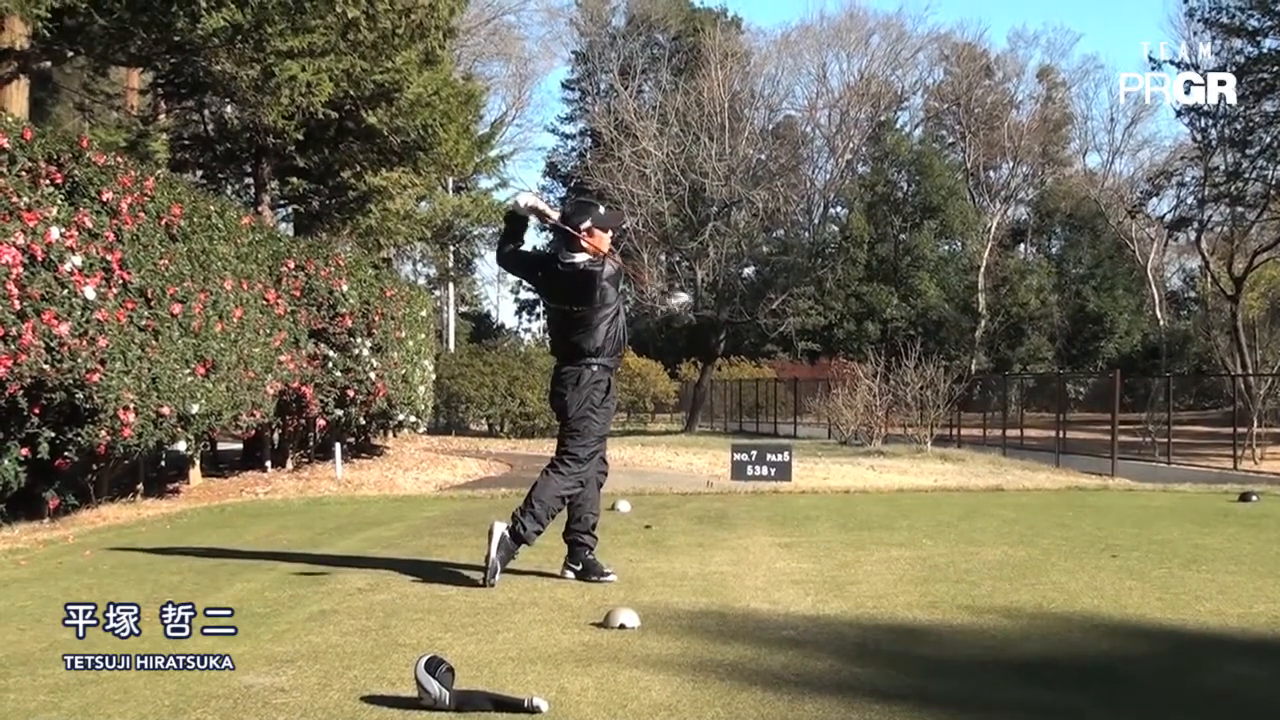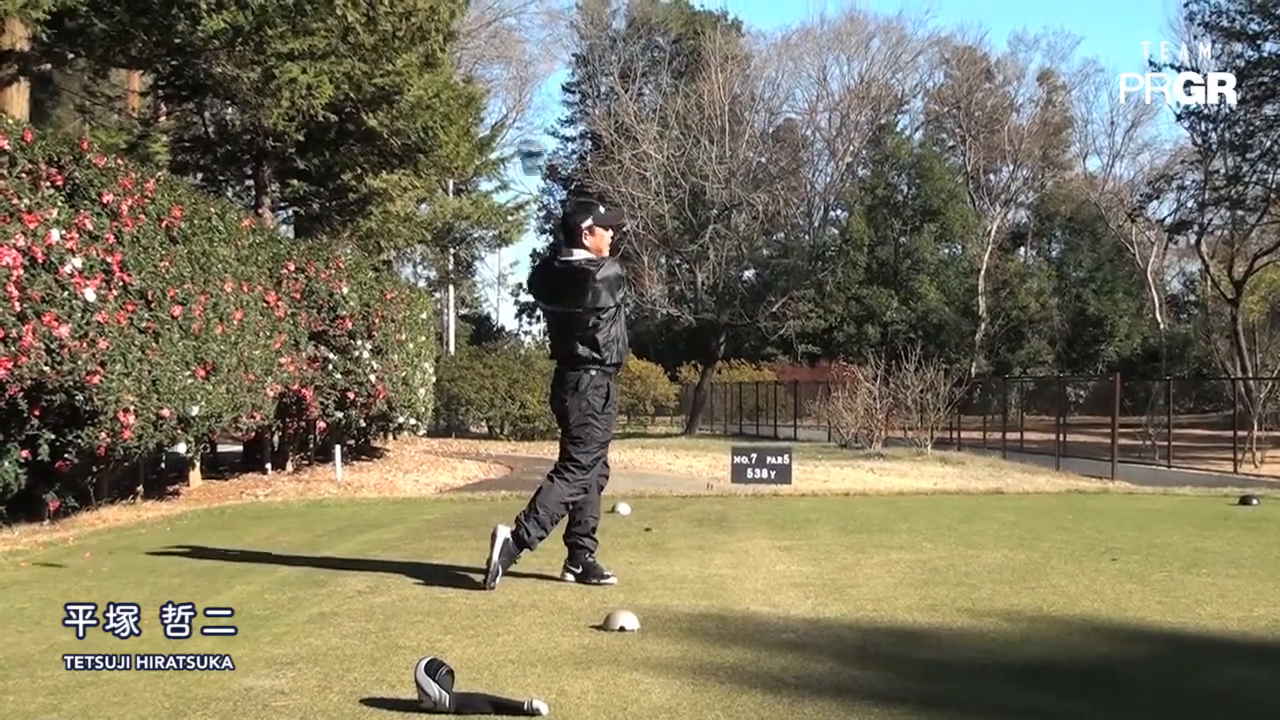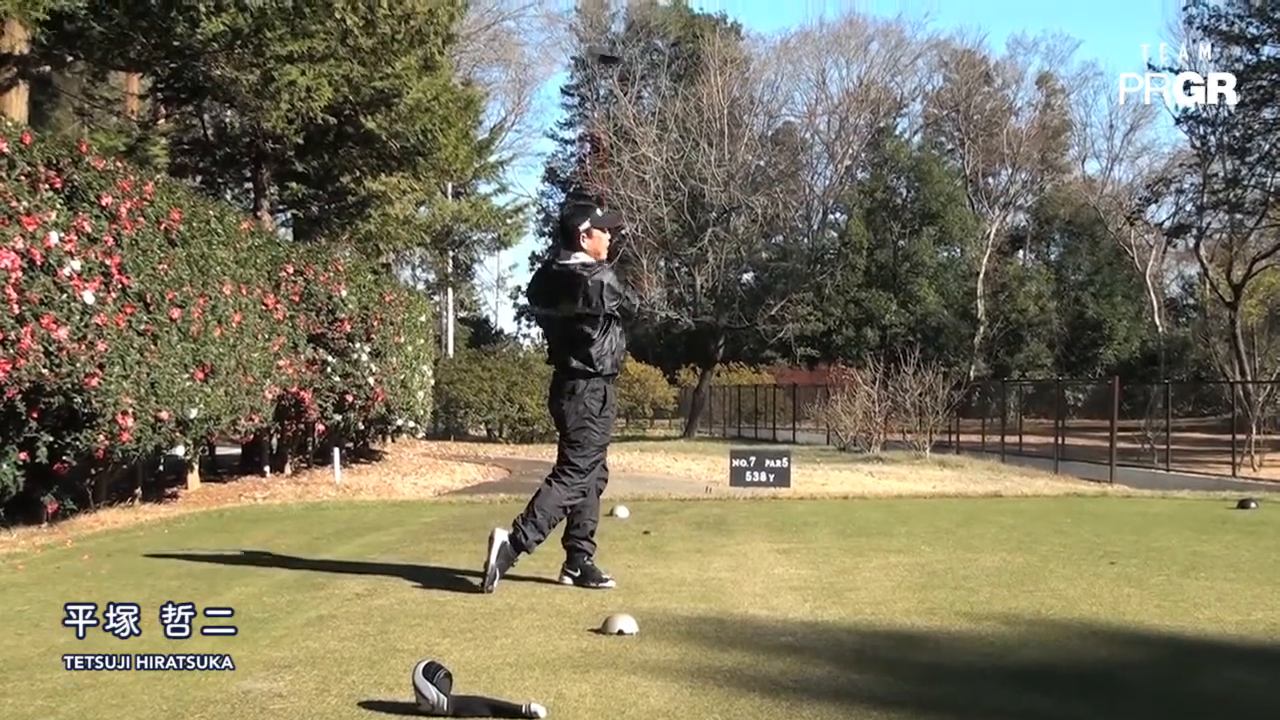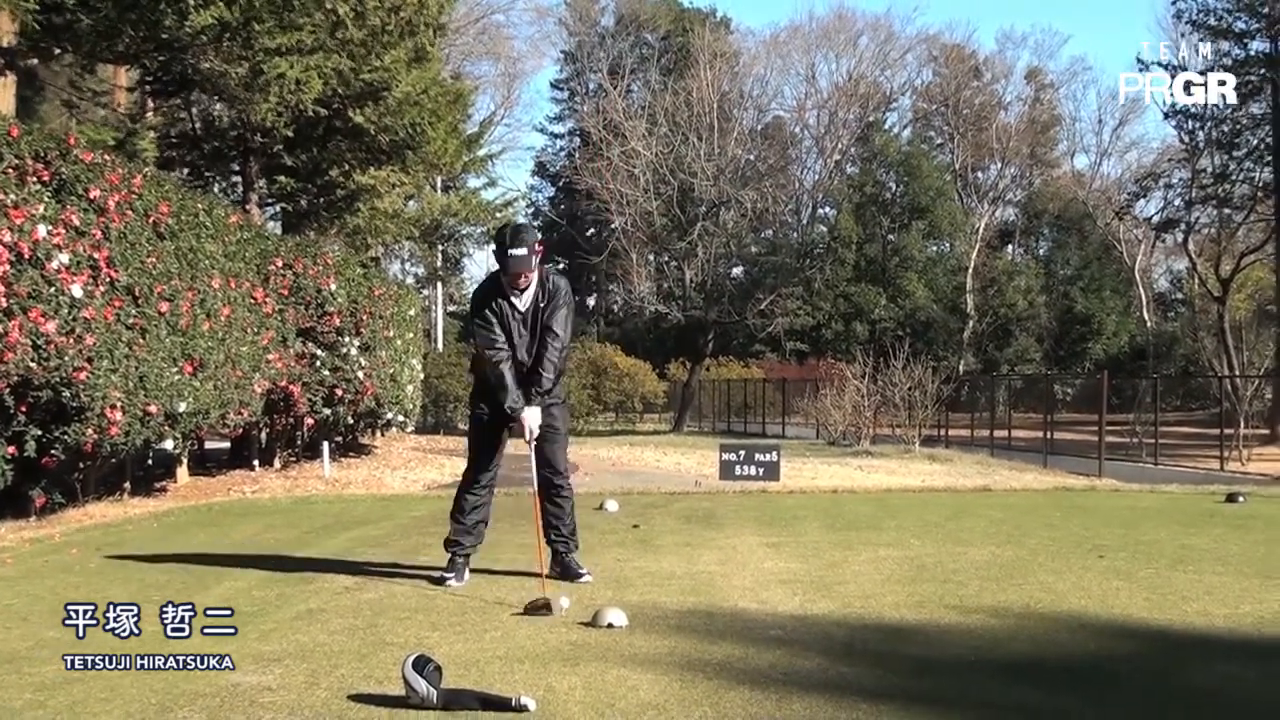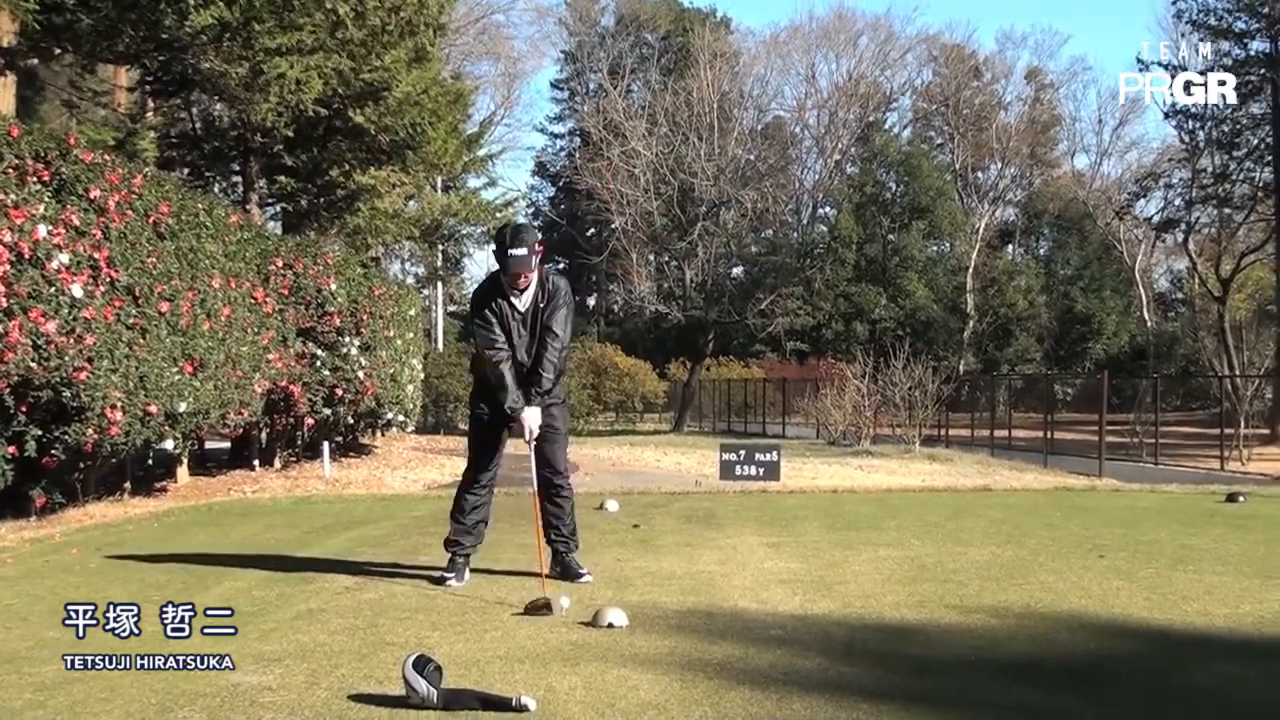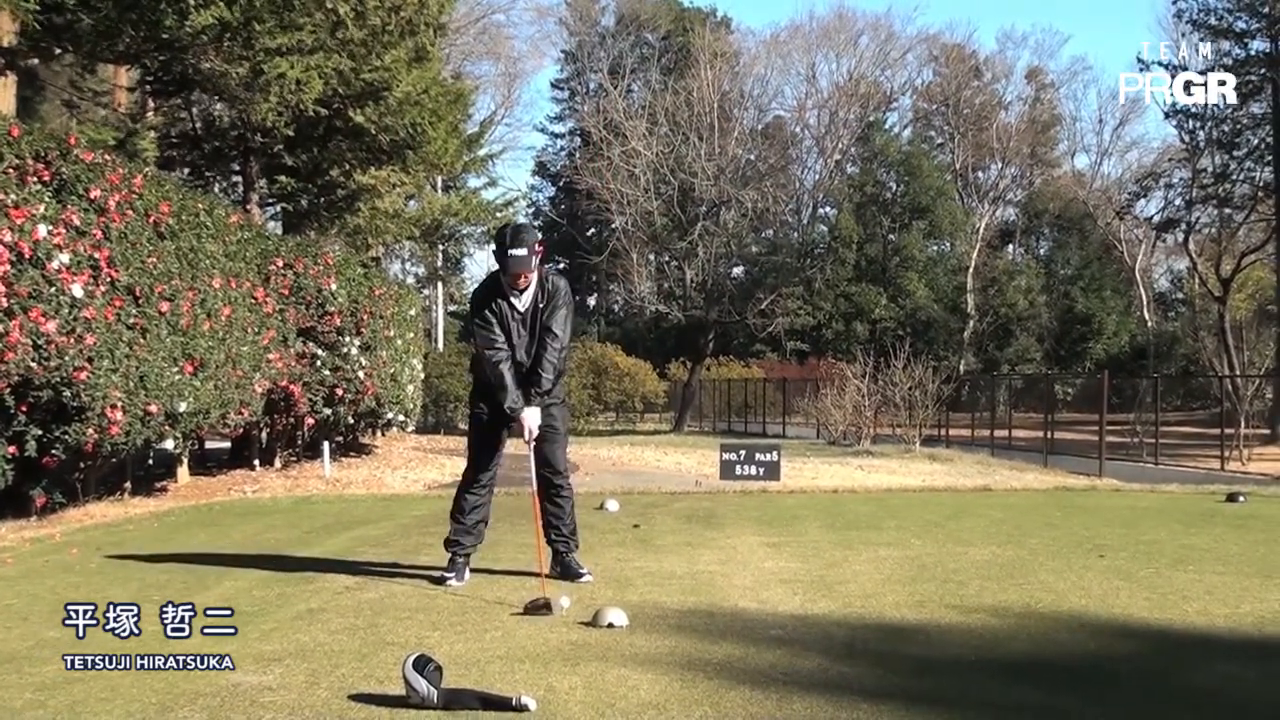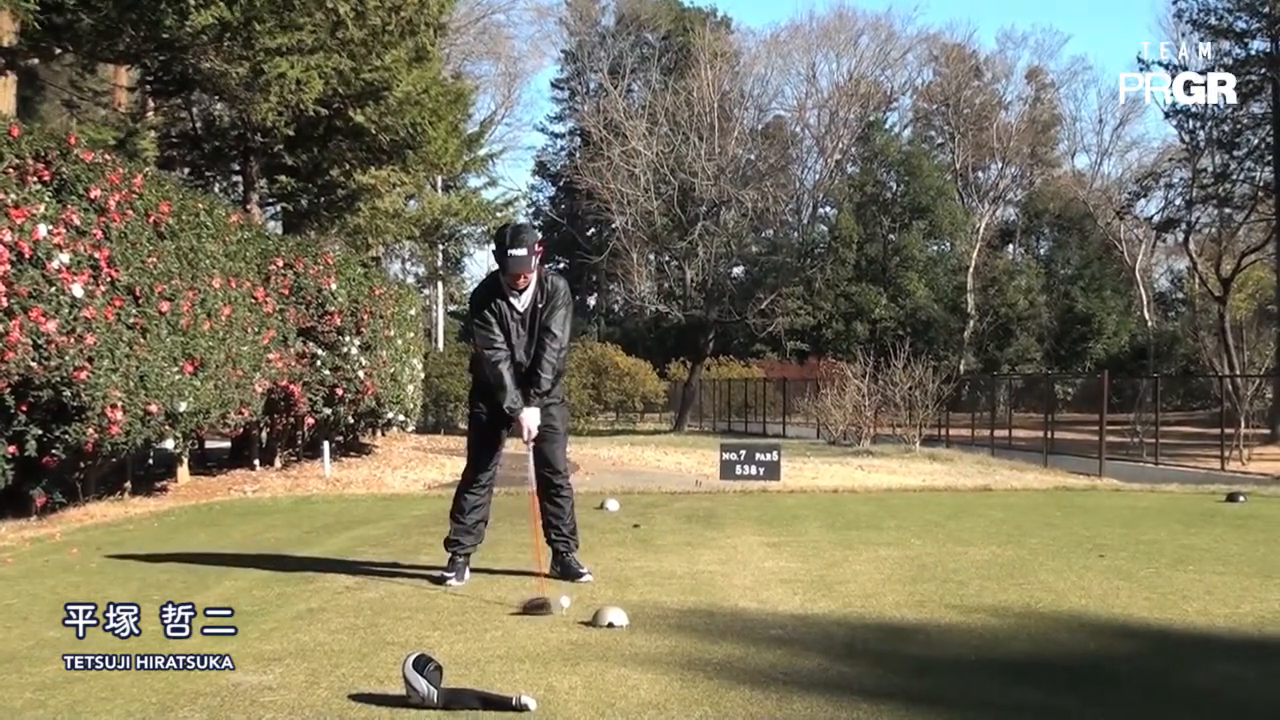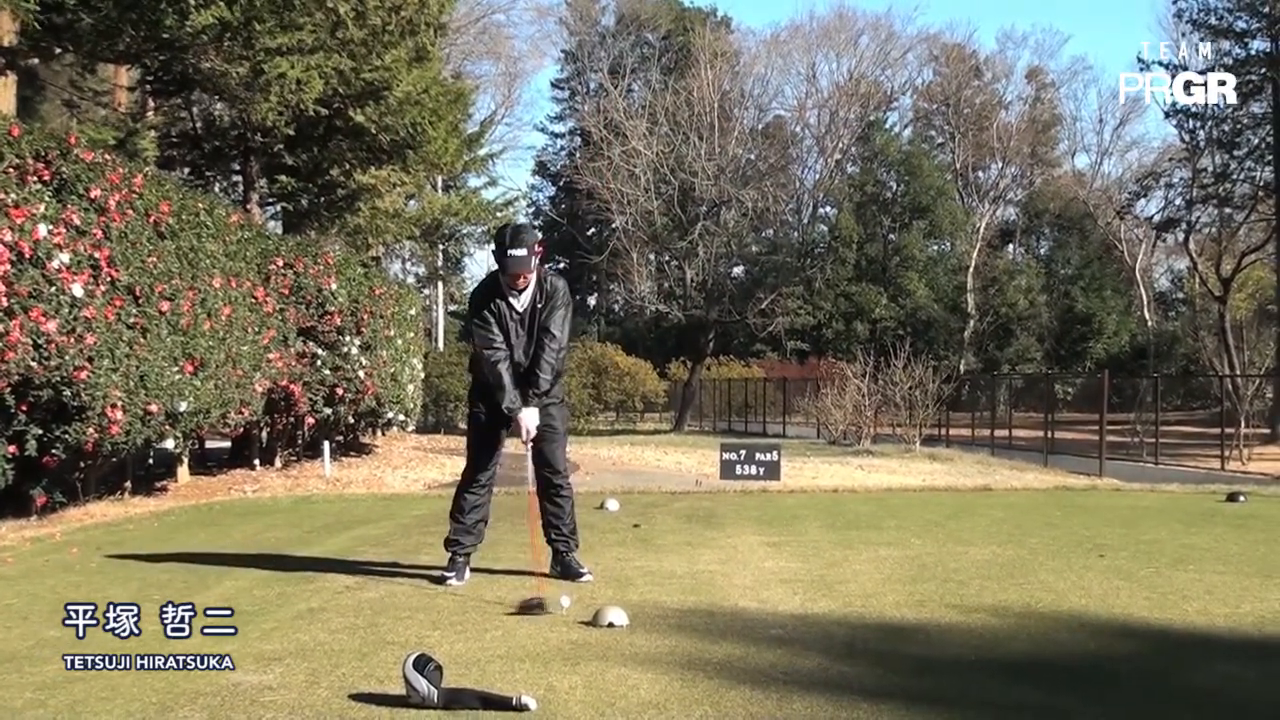
dt=0.3s
person 1, frame 1
left shoulder: (548, 267)
right shoulder: (605, 275)
left elbow: (506, 255)
right elbow: (599, 258)
left wrist: (519, 213)
right wrist: (553, 214)
left hip: (573, 376)
right hip: (591, 380)
left knee: (590, 467)
right knee: (572, 464)
left ankle: (580, 555)
right ankle: (513, 535)
person 1, frame 2
left shoulder: (547, 273)
right shoulder: (606, 274)
left wrist: (563, 241)
right wrist: (576, 230)
left hip: (571, 378)
right hip: (592, 383)
left knee: (592, 470)
right knee: (576, 470)
left ankle: (580, 558)
right ankle: (516, 540)
person 1, frame 3
left shoulder: (544, 279)
right shoulder: (599, 280)
right elbow: (627, 308)
left hip: (569, 383)
right hip: (589, 388)
left knee: (590, 475)
right knee: (574, 473)
left ankle: (578, 561)
right ankle: (514, 542)
person 1, frame 4
left shoulder: (556, 289)
right shoulder: (486, 296)
left elbow: (553, 349)
right elbow: (495, 357)
left wrist: (534, 402)
right wrist: (518, 408)
left hip: (545, 391)
right hip: (495, 391)
left knee: (555, 472)
right knee: (480, 472)
left ankle: (563, 555)
right ankle: (459, 555)
person 1, frame 5
left shoulder: (556, 289)
right shoulder: (486, 296)
left elbow: (553, 349)
right elbow: (495, 357)
left wrist: (534, 402)
right wrist: (518, 409)
left hip: (545, 391)
right hip: (495, 392)
left knee: (555, 472)
right knee: (479, 472)
left ankle: (564, 555)
right ankle: (459, 555)
person 1, frame 6
left shoulder: (556, 289)
right shoulder: (486, 296)
left elbow: (553, 349)
right elbow: (495, 357)
left wrist: (534, 403)
right wrist: (518, 408)
left hip: (545, 392)
right hip: (495, 392)
left knee: (555, 472)
right knee: (479, 472)
left ankle: (564, 554)
right ankle: (460, 554)
person 1, frame 7
left shoulder: (555, 289)
right shoulder: (484, 296)
left elbow: (551, 349)
right elbow: (494, 357)
left wrist: (533, 403)
right wrist: (516, 409)
left hip: (544, 391)
right hip: (494, 392)
left knee: (554, 472)
right knee: (478, 472)
left ankle: (564, 554)
right ankle: (459, 554)
person 1, frame 8
left shoulder: (555, 290)
right shoulder: (484, 296)
left elbow: (551, 349)
right elbow: (493, 358)
left wrist: (532, 404)
right wrist: (515, 409)
left hip: (544, 392)
right hip: (494, 393)
left knee: (555, 472)
right knee: (478, 472)
left ankle: (564, 554)
right ankle: (459, 554)
